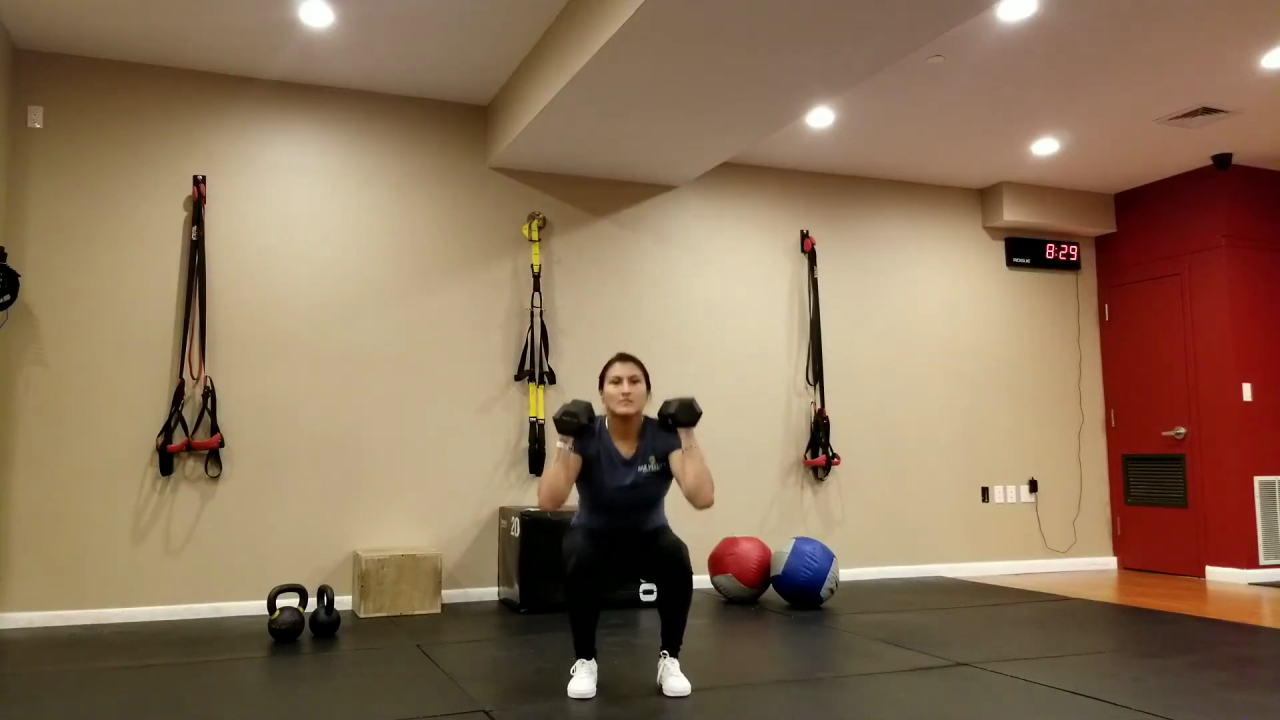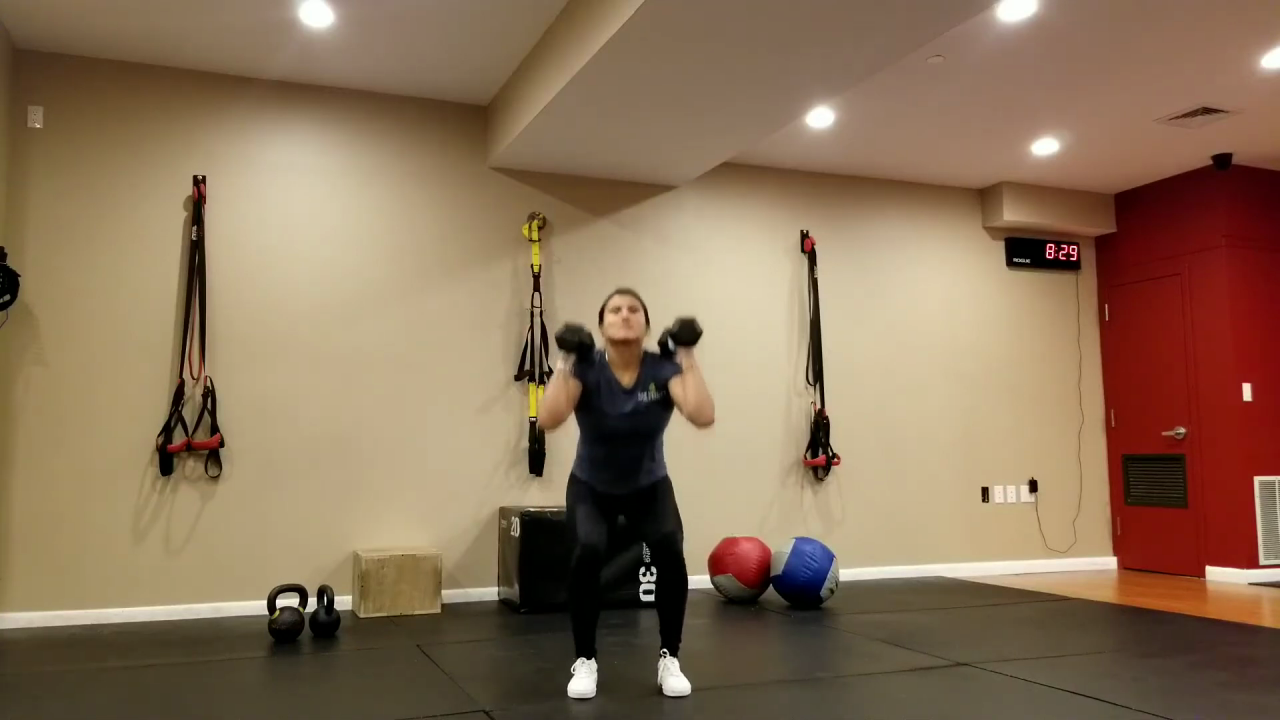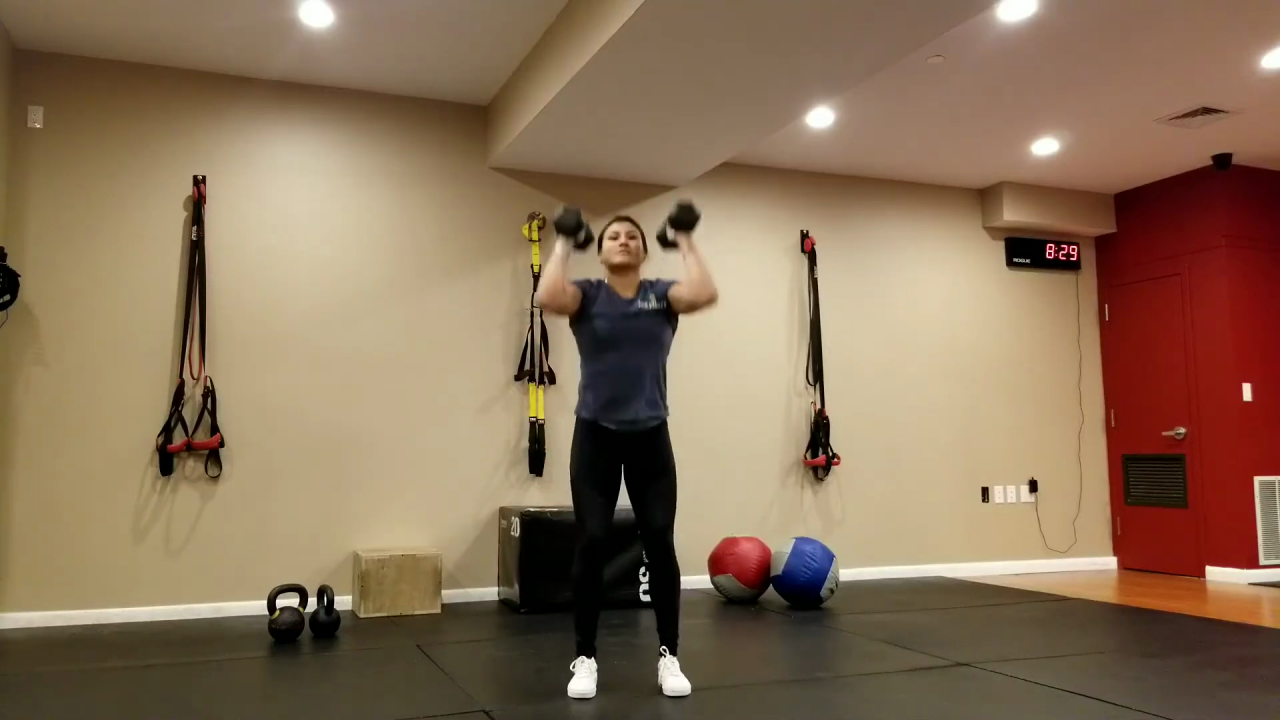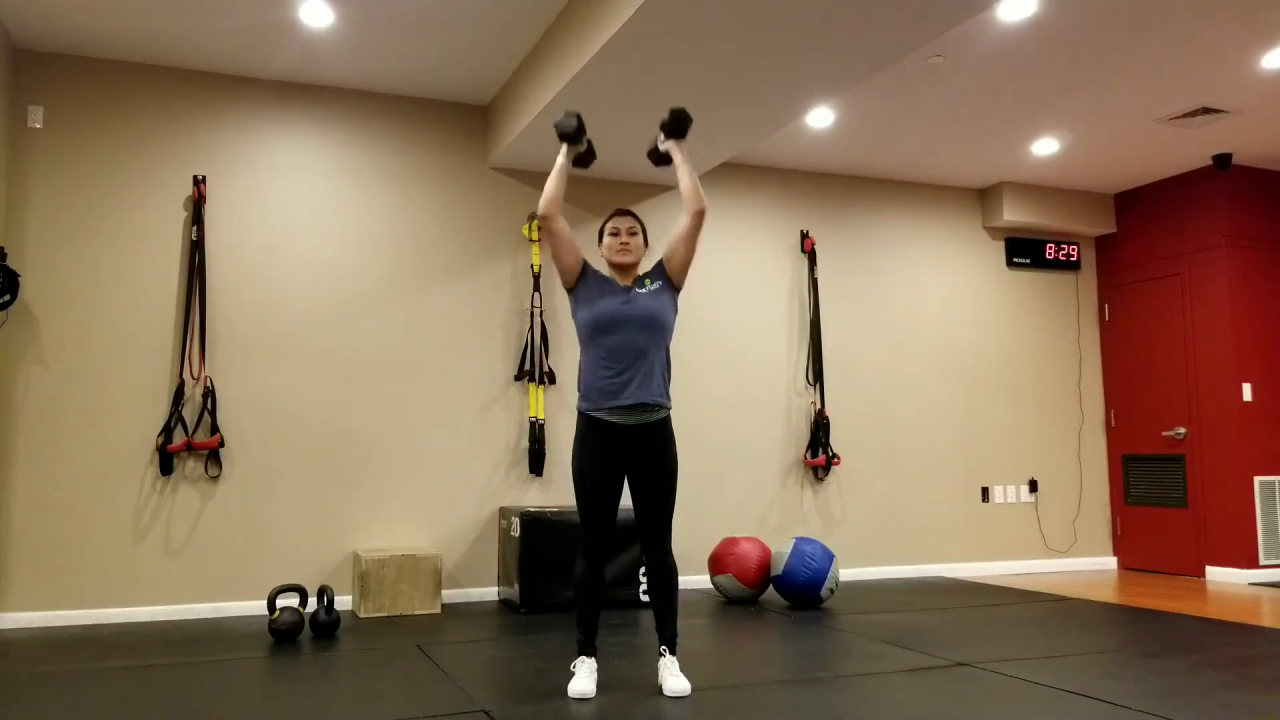
dt=0.2s
person 1, frame 1
left shoulder: (665, 438)
right shoulder: (586, 438)
left elbow: (703, 498)
right elbow: (548, 502)
left wrist: (689, 437)
right wrist: (565, 442)
left hip: (647, 539)
right hip: (594, 538)
left knee: (676, 559)
right knee: (581, 560)
left ankle: (669, 660)
right ankle: (585, 662)
person 1, frame 2
left shoulder: (664, 368)
right shoulder: (587, 369)
left elbow: (704, 416)
right elbow: (547, 420)
left wrist: (687, 359)
right wrist: (566, 362)
left hip: (649, 487)
right hip: (592, 487)
left knee: (670, 552)
right knee: (588, 552)
left ankle: (669, 658)
right ankle: (585, 660)
person 1, frame 3
left shoulder: (663, 294)
right shoulder: (586, 294)
left elbow: (705, 294)
right elbow: (547, 299)
left wrist: (687, 246)
right wrist: (563, 247)
left hip: (649, 435)
right hip: (595, 435)
left knee: (659, 543)
right knee: (592, 542)
left ankle: (668, 656)
right ankle: (585, 659)
person 1, frame 4
left shoulder: (663, 283)
right shoulder: (585, 285)
left elbow: (696, 210)
right elbow: (547, 214)
left wrist: (678, 155)
right wrist: (565, 156)
left hip: (653, 429)
right hip: (598, 428)
left knee: (657, 544)
right knee: (593, 546)
left ankle: (668, 656)
right ankle: (585, 658)
